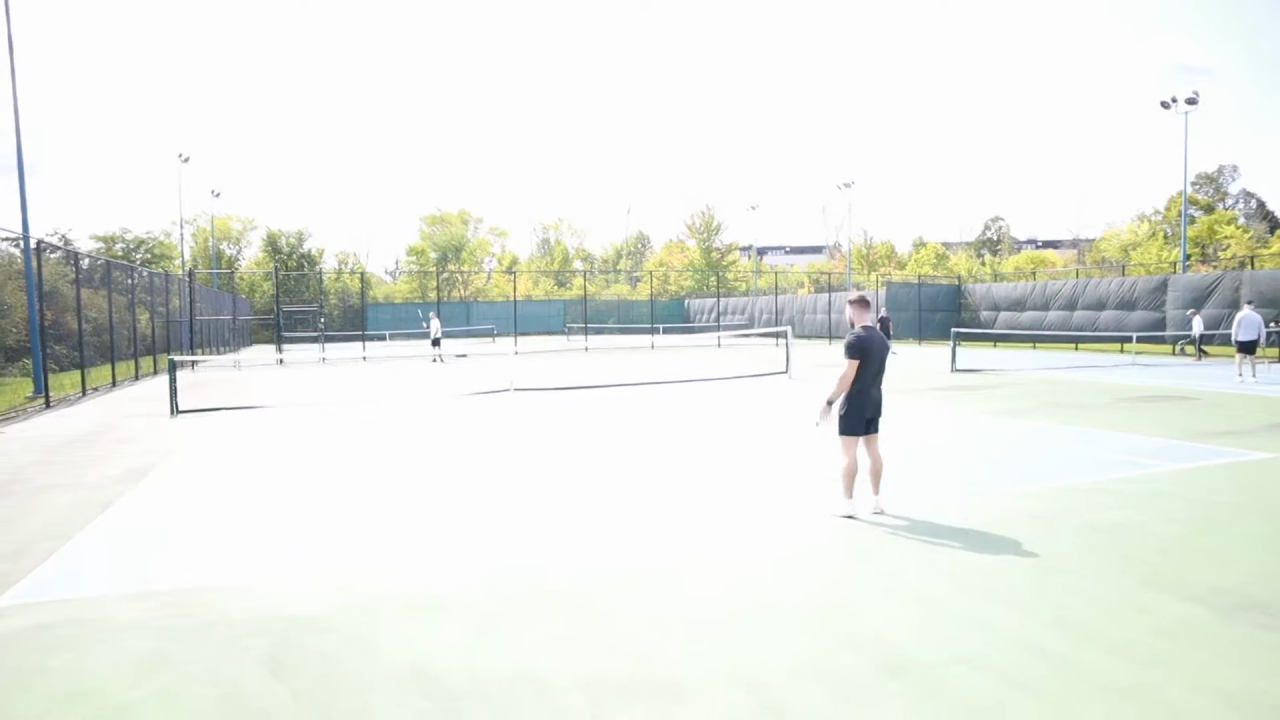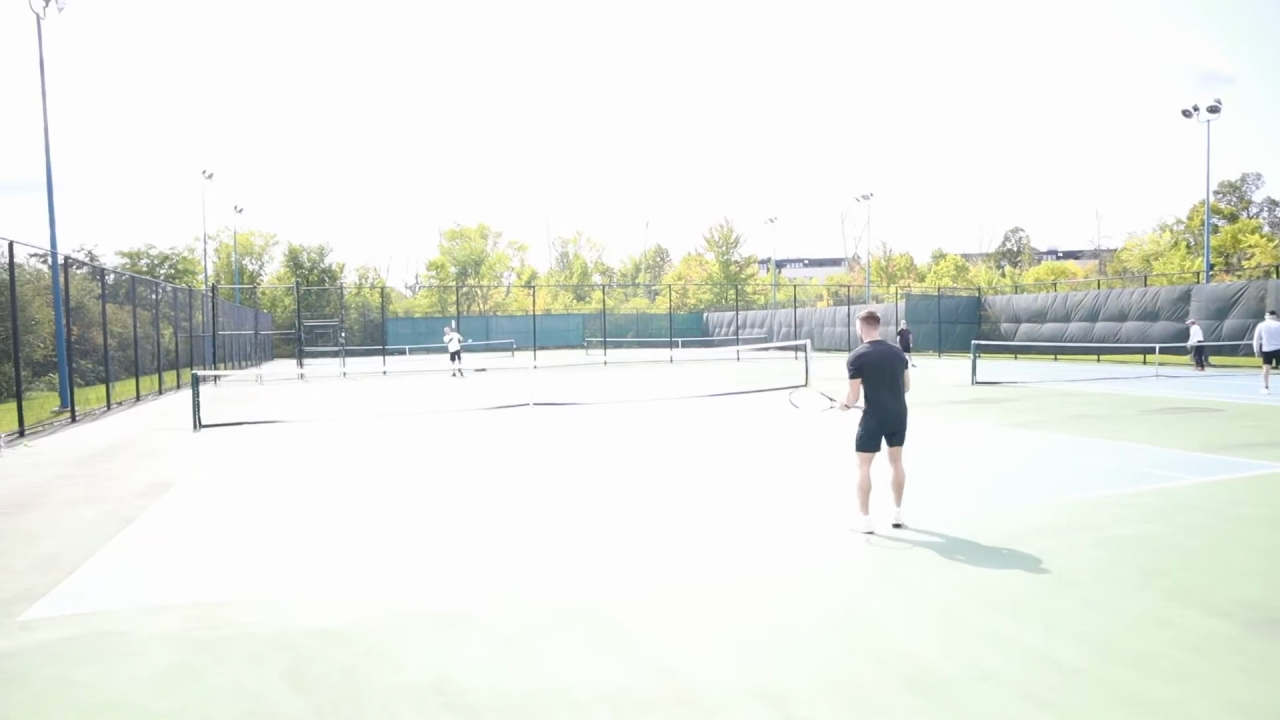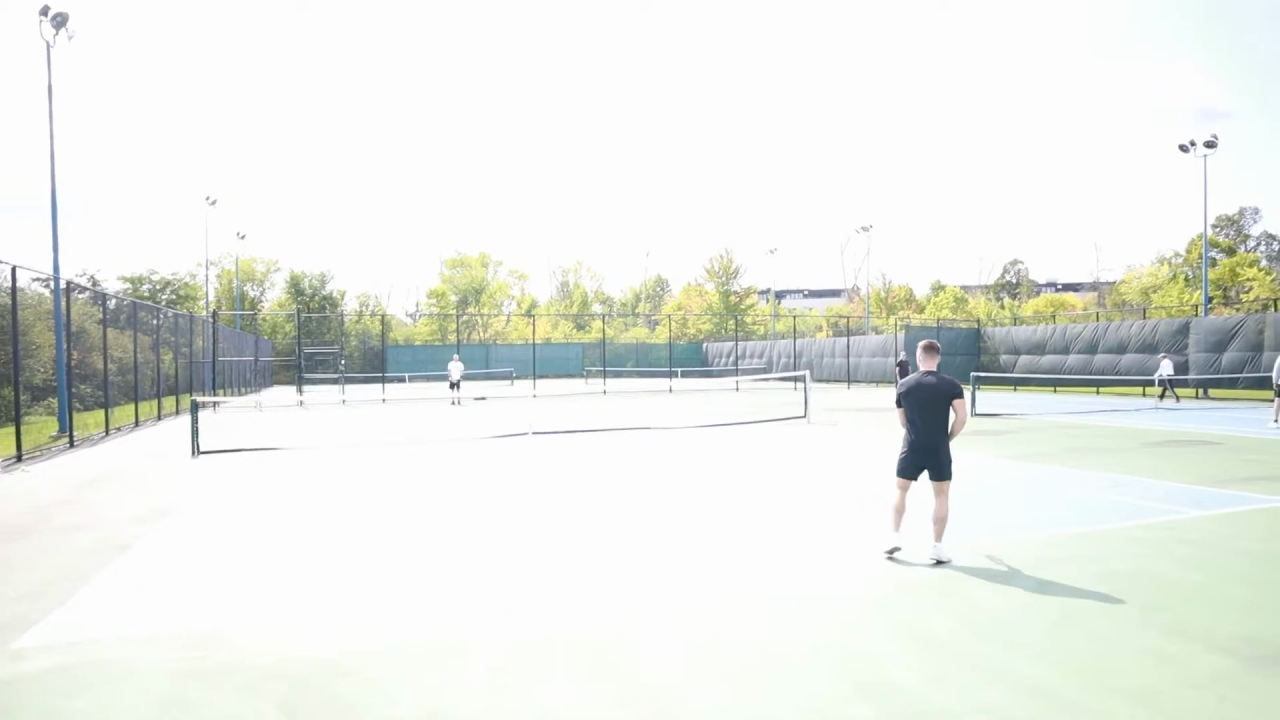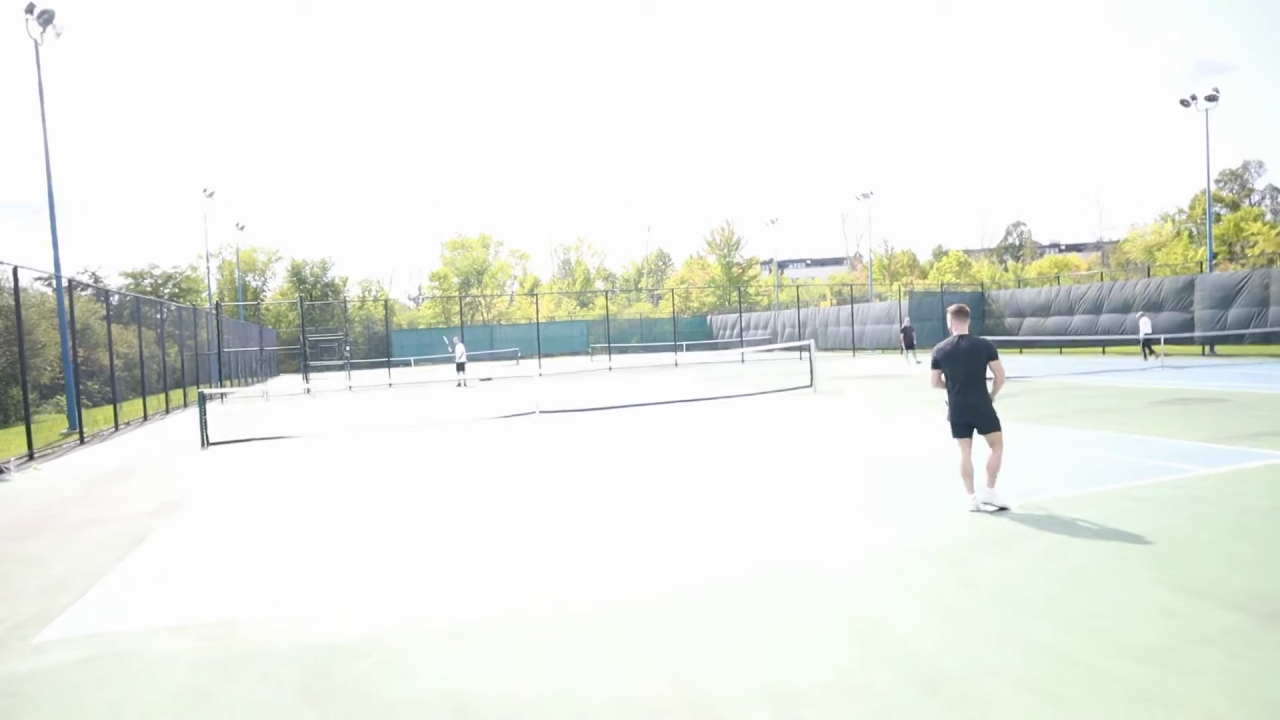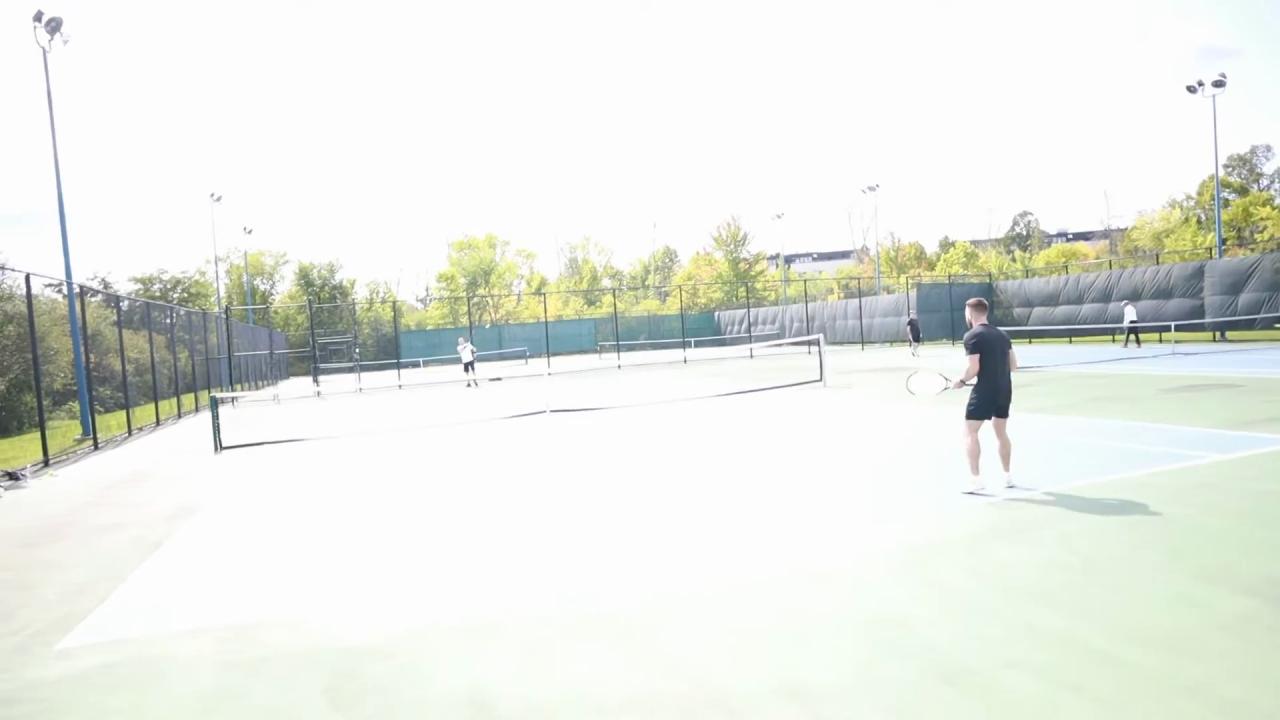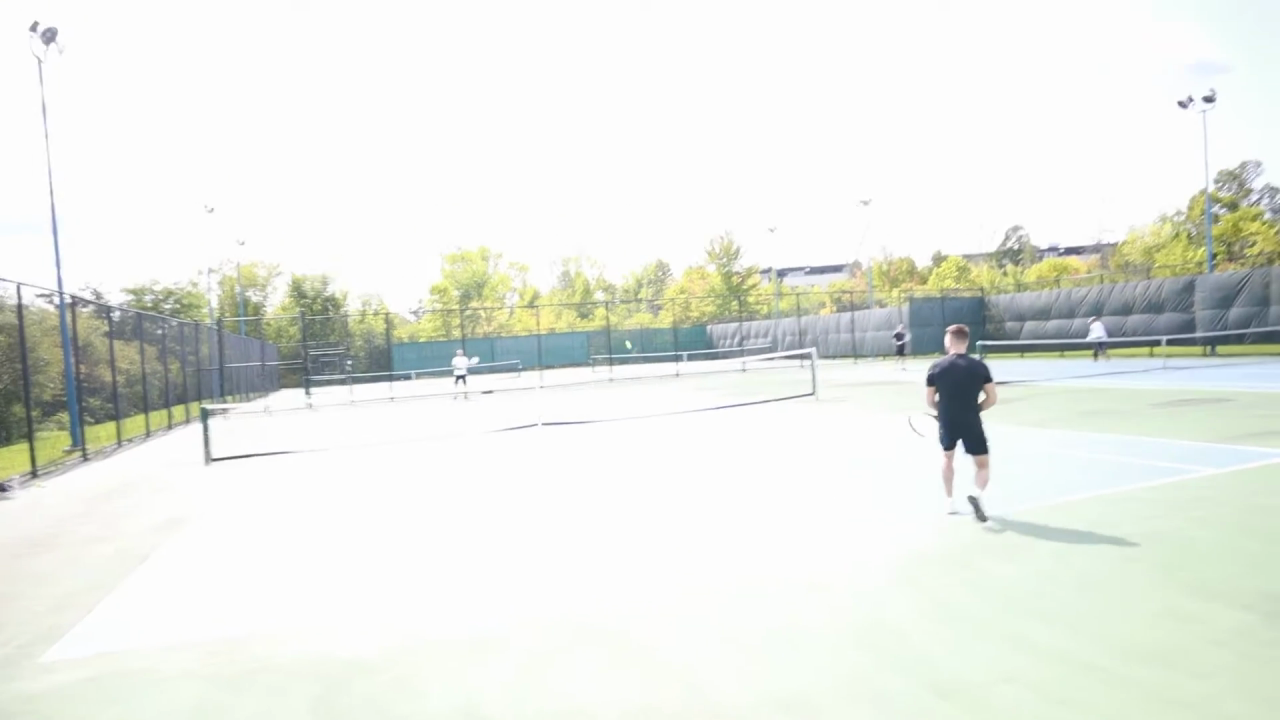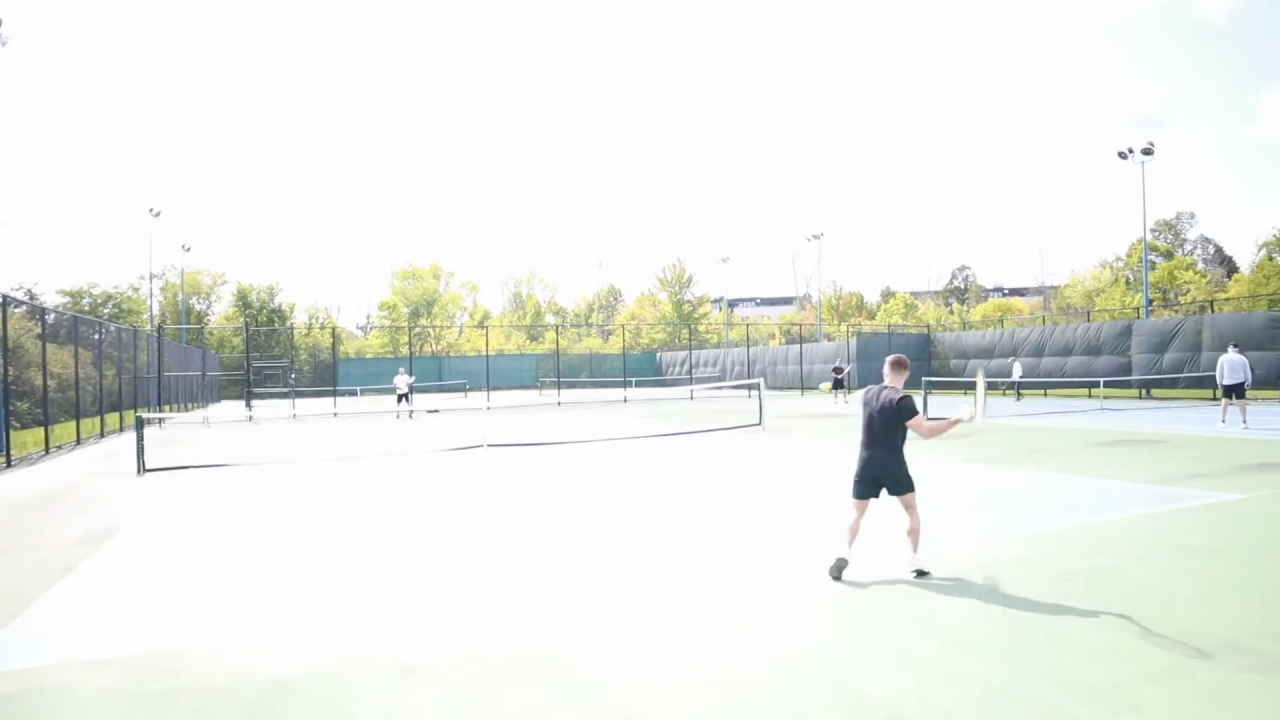
dt=0.7s
person 1, frame 1
left shoulder: (855, 338)
right shoulder: (882, 338)
left elbow: (848, 376)
left wrist: (829, 401)
left hip: (855, 403)
right hip: (874, 402)
left knee: (849, 453)
right knee: (873, 450)
left ankle: (849, 504)
right ankle: (876, 501)
person 1, frame 2
left shoulder: (857, 356)
right shoulder: (898, 352)
left elbow: (854, 396)
right elbow: (906, 386)
left wrist: (846, 404)
left hip: (873, 418)
right hip: (898, 416)
left knee: (864, 466)
right knee: (896, 463)
left ankle: (865, 519)
right ankle: (897, 513)
person 1, frame 3
left shoulder: (904, 385)
right shoulder: (951, 385)
left elbow: (903, 421)
right elbow: (962, 418)
right wrist: (948, 438)
left hip: (911, 447)
right hip: (939, 449)
left knee: (901, 492)
right knee: (941, 497)
left ankle: (895, 538)
right ankle: (937, 548)
person 1, frame 4
left shoulder: (940, 350)
right shoulder: (985, 345)
left elbow: (935, 382)
right elbow: (1000, 376)
right wrist: (993, 395)
left hip: (957, 409)
right hip: (982, 406)
left knee: (965, 453)
right knee: (997, 446)
left ankle: (972, 497)
right ankle: (988, 492)
person 1, frame 5
left shoulder: (972, 336)
right shoulder: (1002, 335)
left elbow: (974, 368)
right elbow: (1013, 364)
left wrist: (961, 381)
left hip: (985, 390)
right hip: (1005, 390)
left knee: (971, 433)
right knee: (1001, 432)
left ankle: (975, 480)
right ankle: (1007, 476)
person 1, frame 6
left shoulder: (936, 367)
right shoulder: (979, 366)
left elbow: (929, 401)
right elbow: (992, 399)
left hip: (947, 423)
right hip: (971, 423)
left knee: (947, 458)
right knee: (983, 465)
left ankle: (950, 503)
right ankle: (977, 495)
person 1, frame 7
left shoulder: (869, 392)
right shoulder: (902, 400)
right elbow: (925, 432)
right wrist: (958, 420)
left hip: (866, 464)
right hip: (893, 464)
left knee: (857, 512)
right knee: (911, 511)
left ankle: (844, 555)
right ankle: (916, 561)
